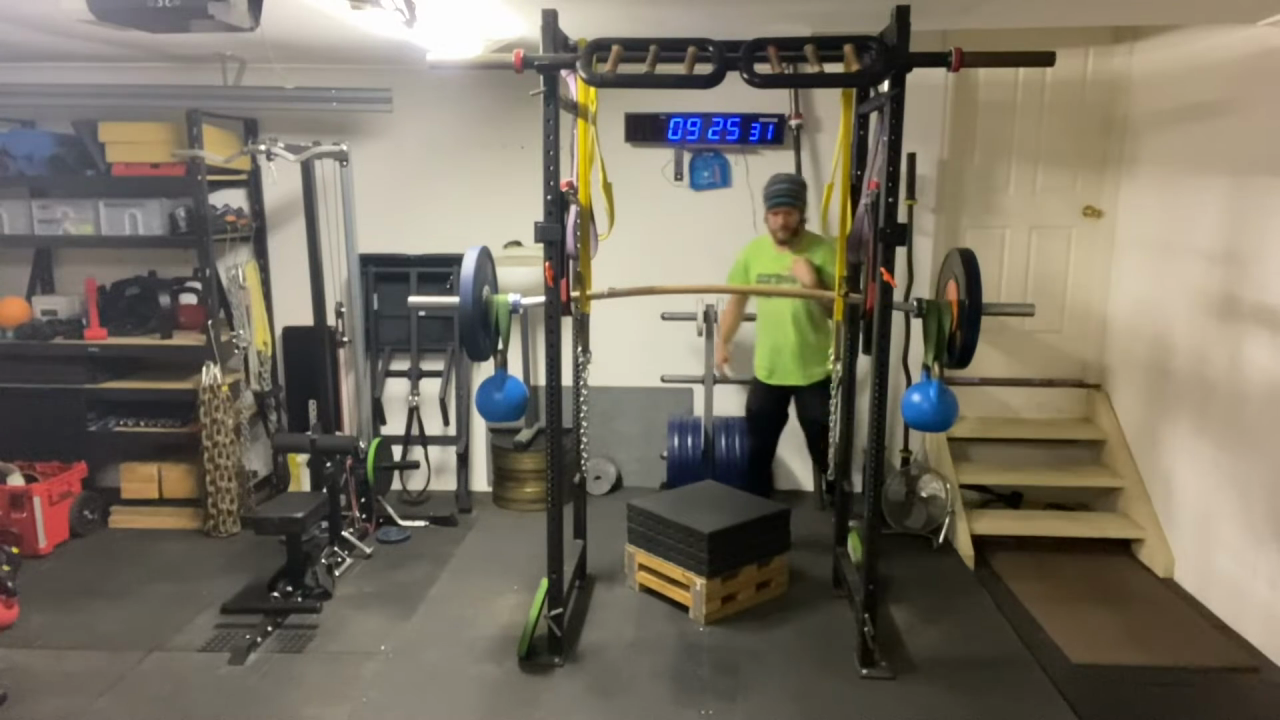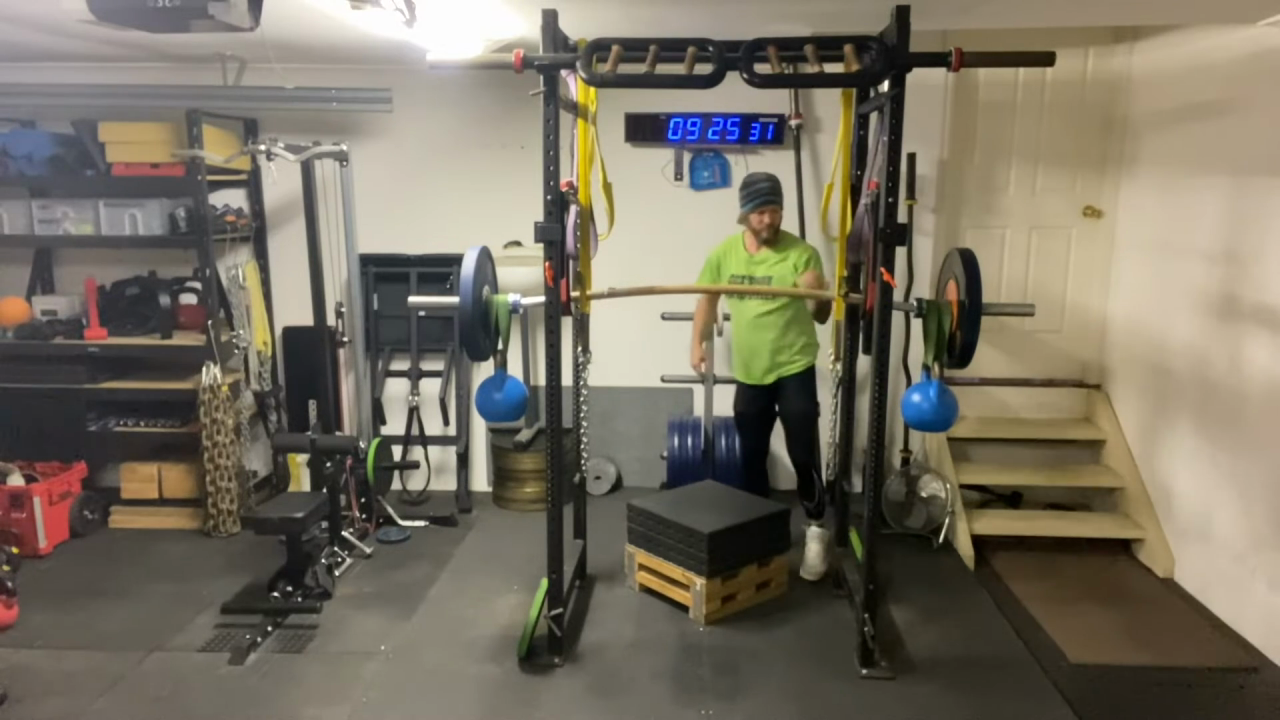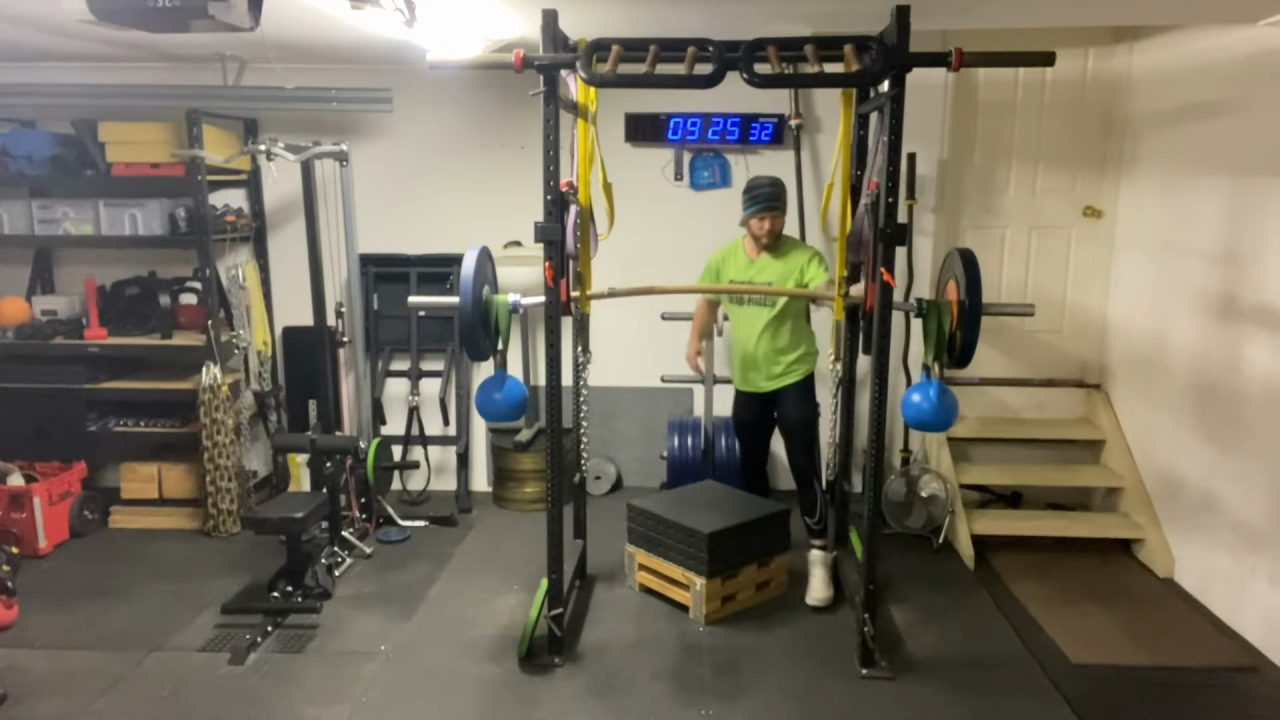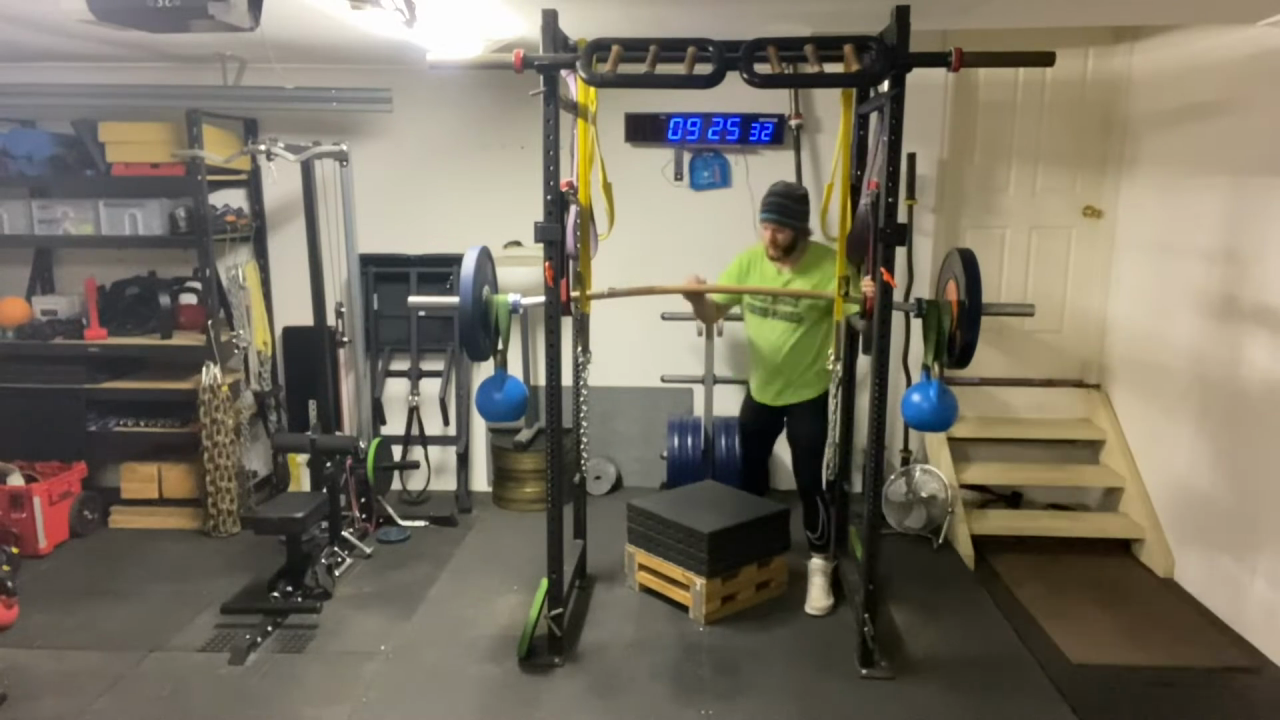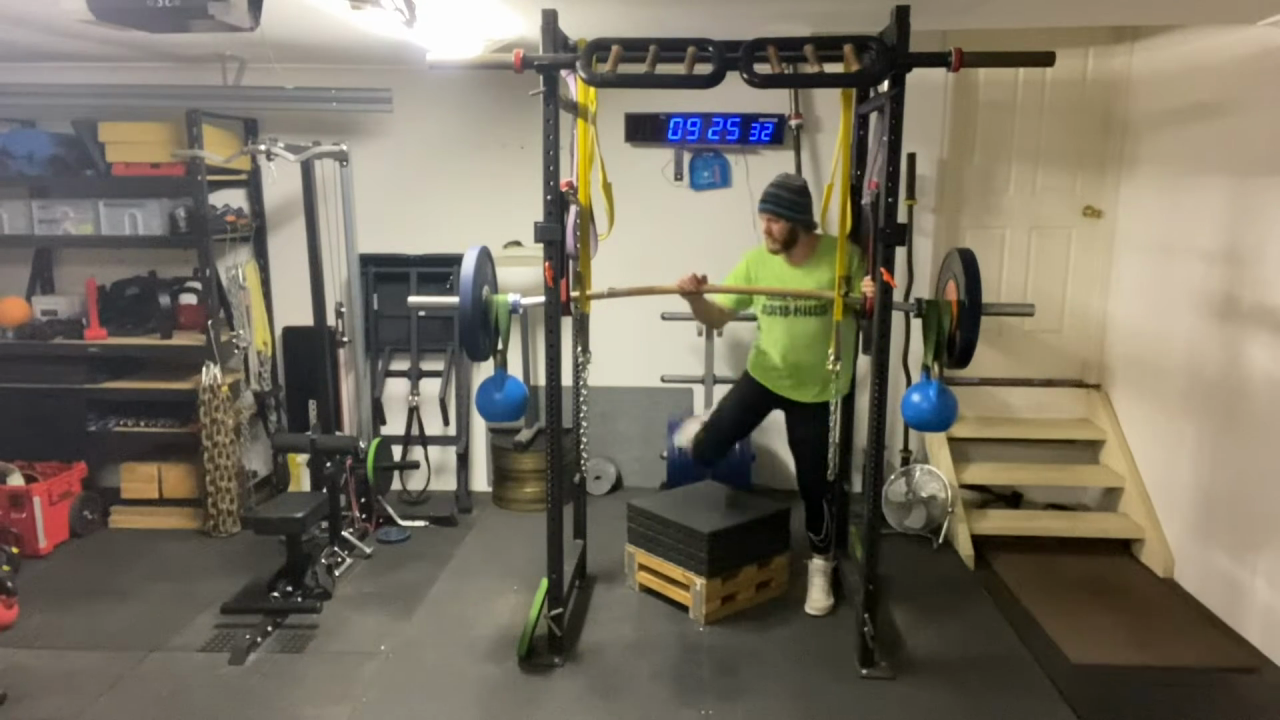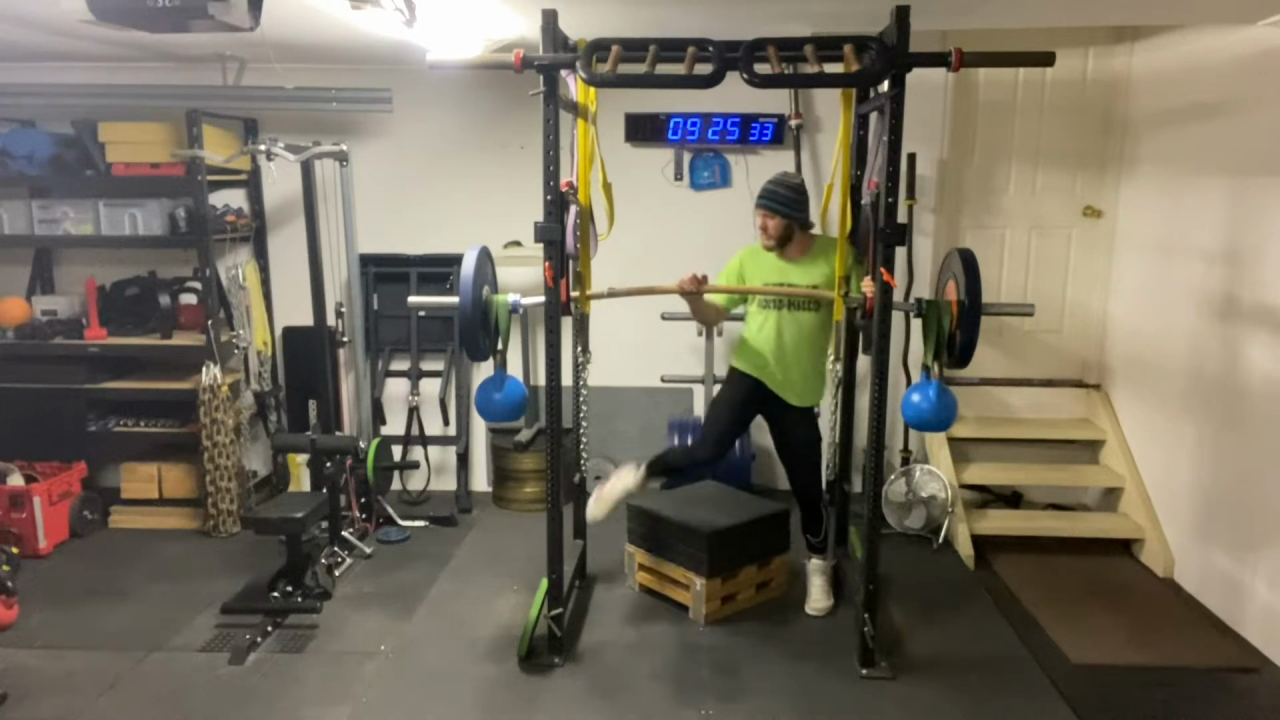
dt=0.3s
person 1, frame 1
left shoulder: (825, 253)
right shoulder: (752, 253)
right elbow: (736, 300)
left wrist: (815, 285)
right wrist: (723, 342)
left hip: (814, 374)
right hip: (767, 373)
left knee: (826, 458)
right knee: (758, 456)
person 1, frame 2
left shoulder: (802, 253)
right shoulder: (724, 253)
left elbow: (820, 314)
right elbow: (708, 298)
left wrist: (819, 296)
right wrist: (698, 342)
left hip: (794, 369)
right hip: (749, 372)
left knee: (803, 456)
right knee: (752, 459)
left ankle: (816, 533)
person 1, frame 3
left shoulder: (803, 257)
right shoulder: (726, 257)
left elbow: (831, 294)
right elbow: (708, 302)
right wrist: (695, 341)
left hip: (793, 376)
right hip: (747, 380)
left knee: (805, 469)
right knee: (751, 467)
left ankle: (819, 557)
person 1, frame 4
left shoulder: (830, 264)
right shoulder: (748, 261)
right elbow: (713, 312)
left wrist: (871, 298)
right wrist: (696, 298)
left hip: (808, 390)
right hip: (761, 385)
left knee: (809, 482)
right knee: (752, 469)
left ankle: (820, 566)
person 1, frame 5
left shoulder: (843, 256)
right shoulder: (756, 262)
right elbow: (716, 317)
left wrist: (872, 297)
right wrist: (693, 298)
left hip: (813, 389)
right hip: (762, 375)
left knee: (813, 483)
right knee: (706, 451)
left ankle: (821, 566)
right ankle: (704, 429)
person 1, frame 6
left shoulder: (835, 258)
right shoulder: (749, 259)
right elbow: (711, 316)
left wrist: (872, 297)
right wrist: (693, 297)
left hip: (798, 392)
right hip: (750, 375)
left knee: (807, 487)
right knee: (704, 452)
left ankle: (819, 567)
right ankle: (635, 477)
